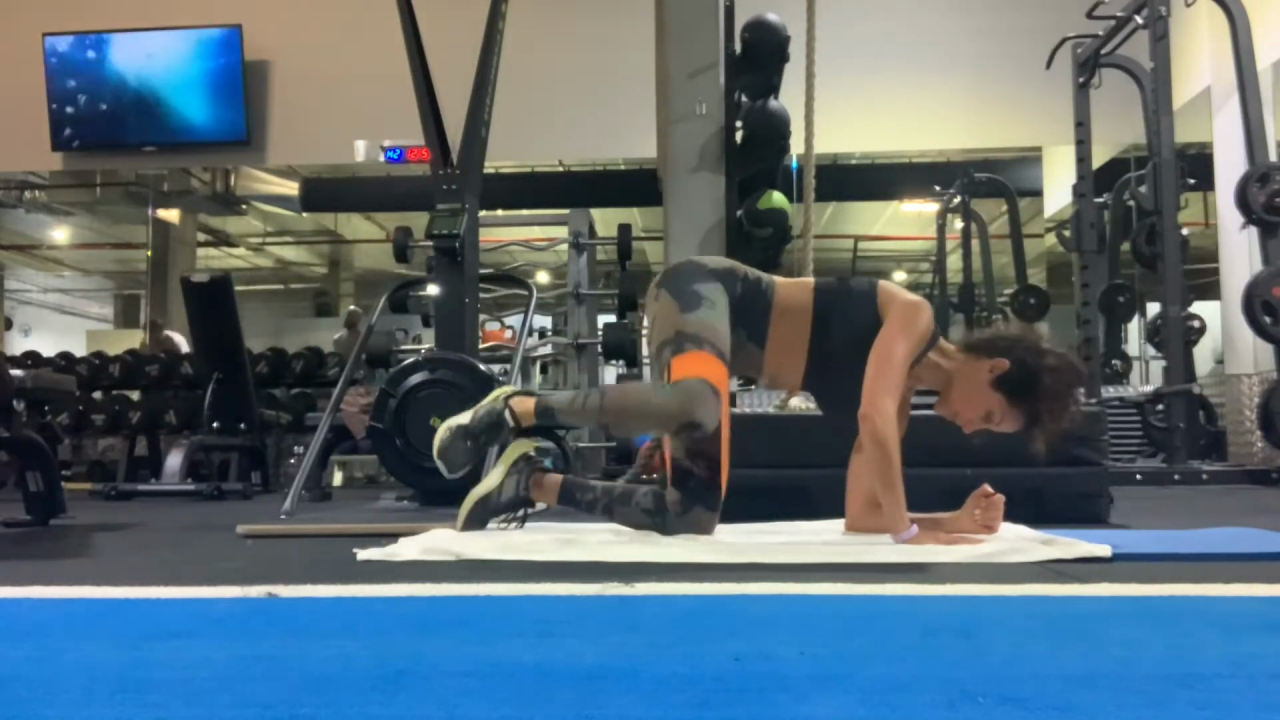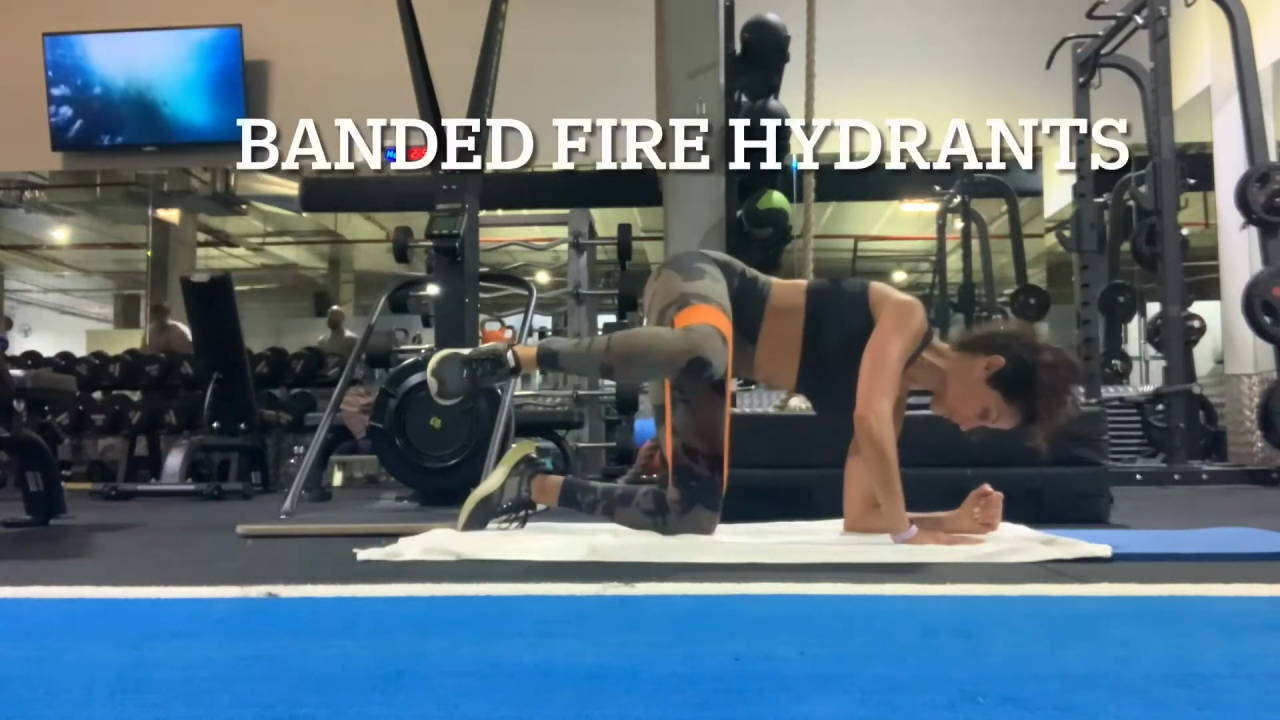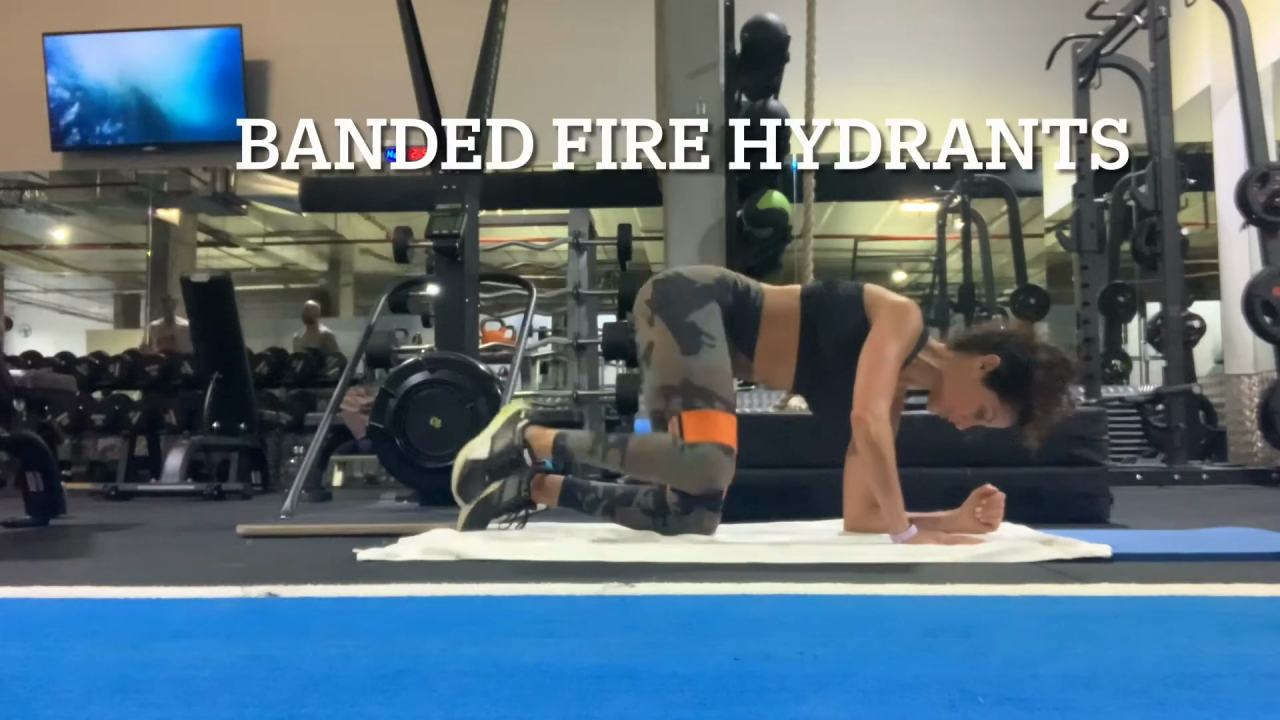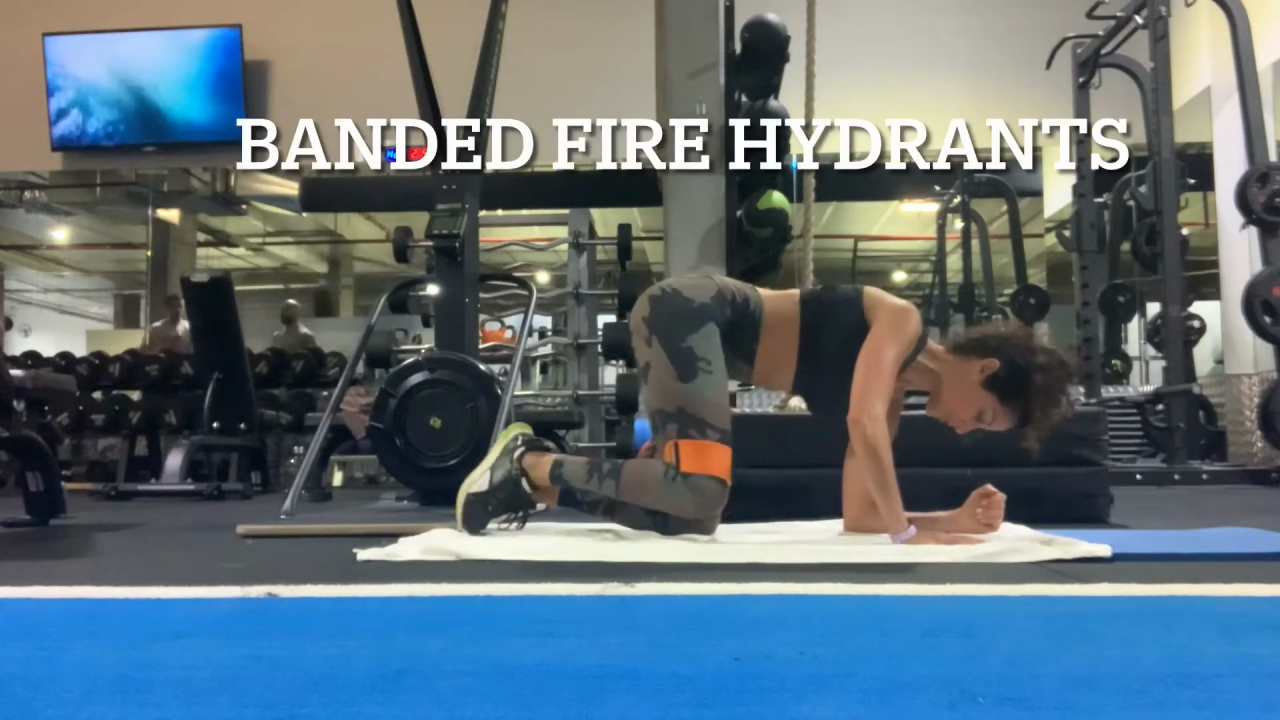
dt=0.3s
person 1, frame 1
left shoulder: (904, 392)
right shoulder: (914, 316)
left elbow: (859, 516)
right elbow: (873, 416)
left wrist: (951, 521)
right wrist: (905, 529)
left hip: (714, 355)
right hip: (701, 287)
left knee: (691, 517)
right knee: (693, 412)
left ankle: (531, 479)
right ankle: (511, 411)
person 1, frame 2
left shoulder: (899, 391)
right shoulder: (906, 316)
left elbow: (859, 516)
right elbow: (868, 417)
left wrist: (951, 521)
right wrist: (903, 529)
left hip: (709, 345)
right hip: (698, 279)
left knee: (692, 517)
right knee: (705, 353)
left ankle: (533, 484)
right ankle: (509, 358)
person 1, frame 3
left shoulder: (896, 393)
right shoulder: (902, 317)
left elbow: (858, 516)
right elbow: (864, 418)
left wrist: (951, 519)
right wrist: (905, 529)
left hip: (710, 339)
right hip: (690, 301)
left knee: (693, 517)
right knee: (707, 465)
left ankle: (541, 483)
right ankle: (531, 439)
person 1, frame 4
left shoulder: (894, 393)
right shoulder: (902, 320)
left elbow: (857, 517)
right elbow: (861, 420)
left wrist: (952, 521)
right wrist: (904, 530)
left hip: (704, 340)
right hip: (690, 313)
left knee: (694, 516)
right knee: (700, 492)
left ankle: (538, 481)
right ankle: (530, 462)
